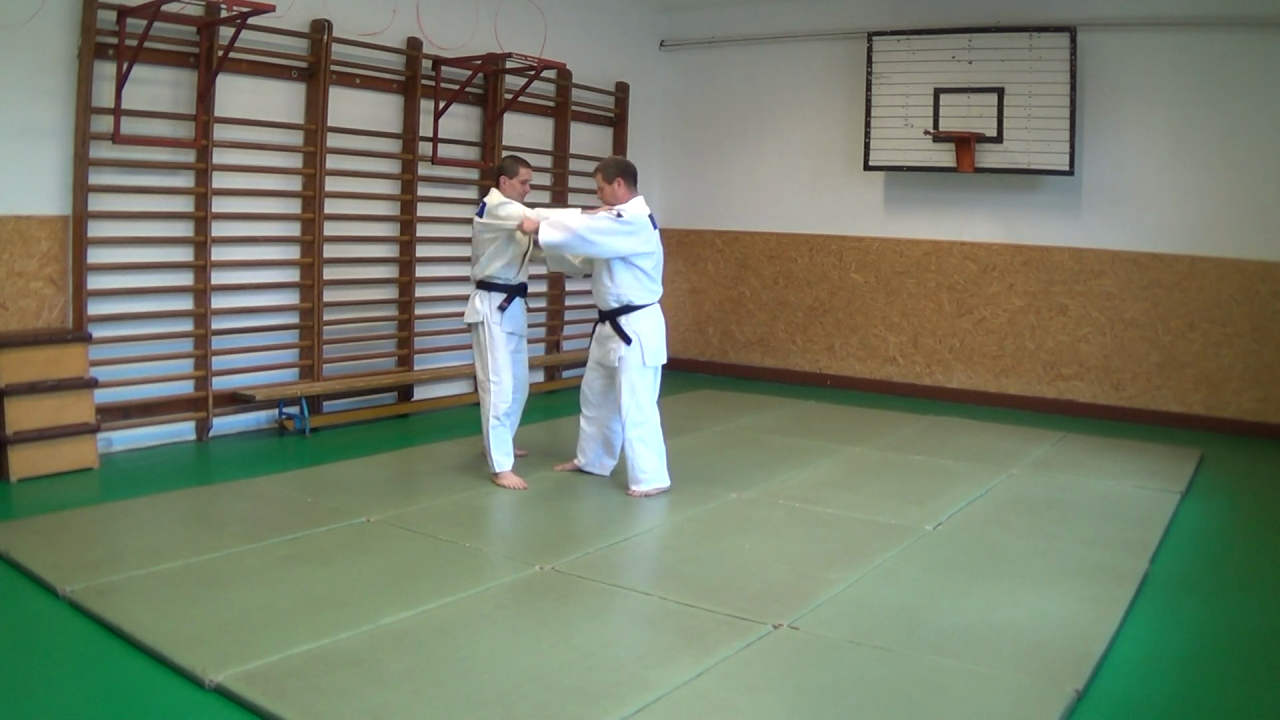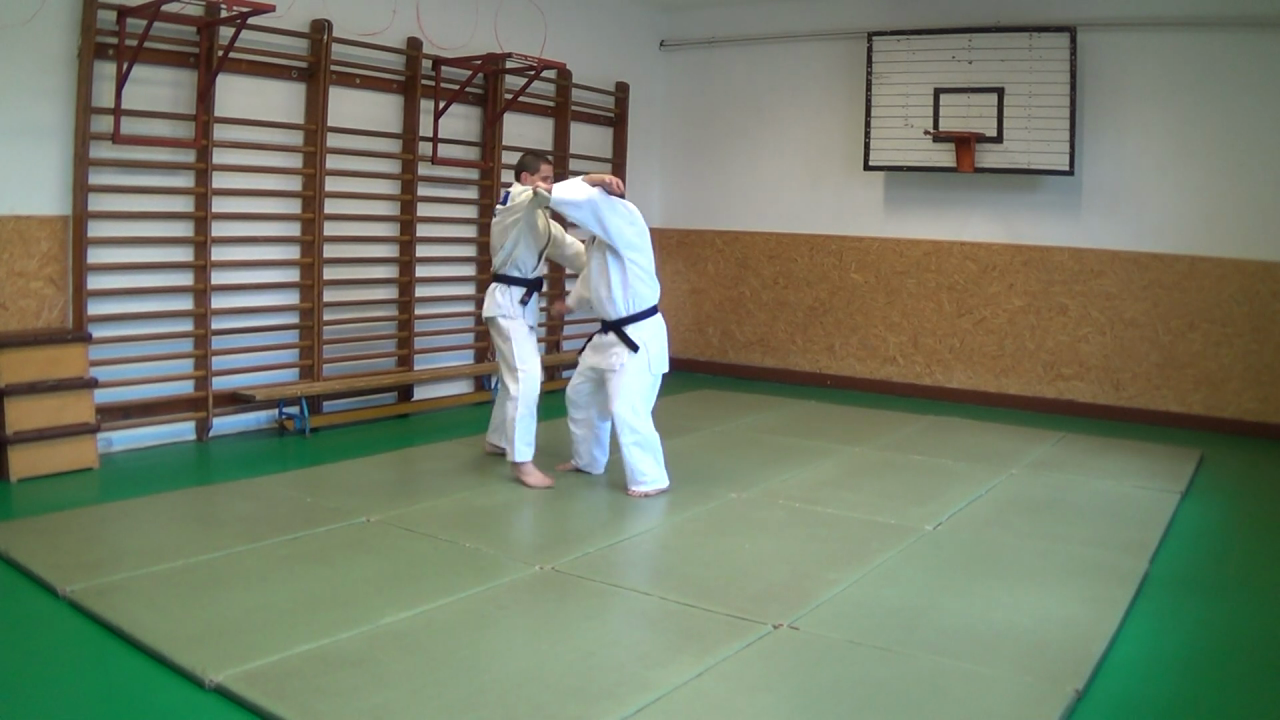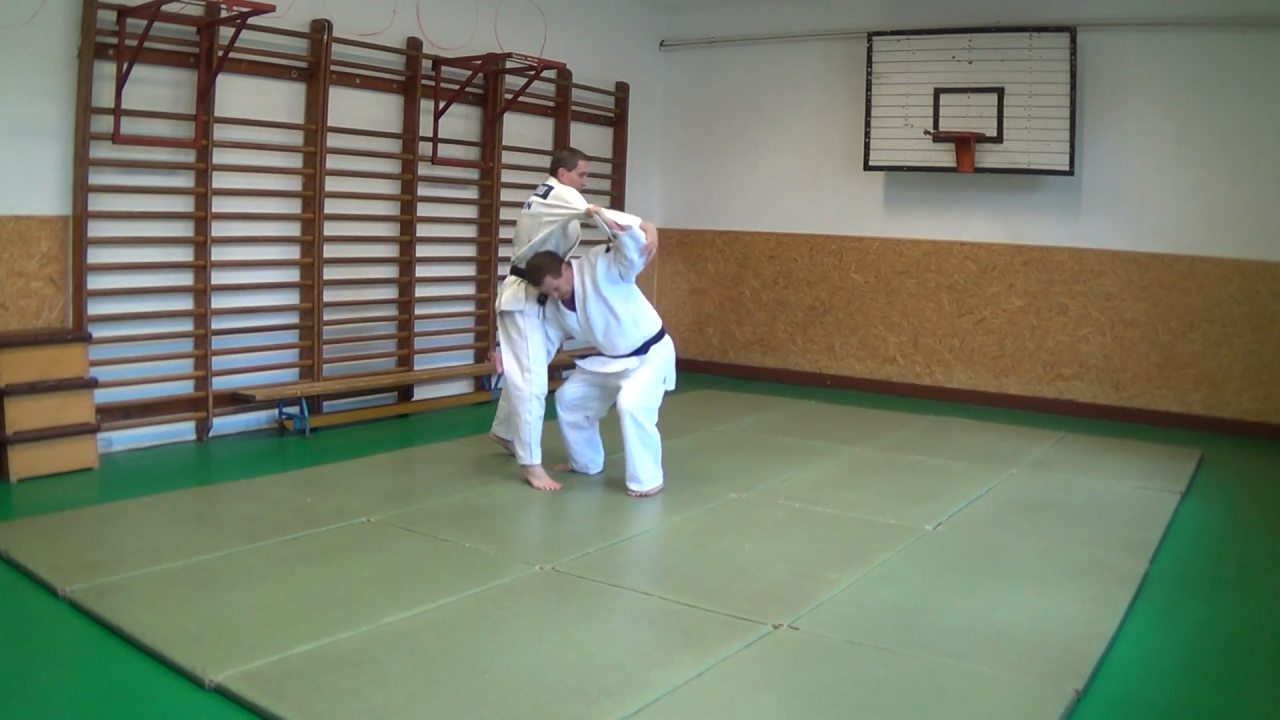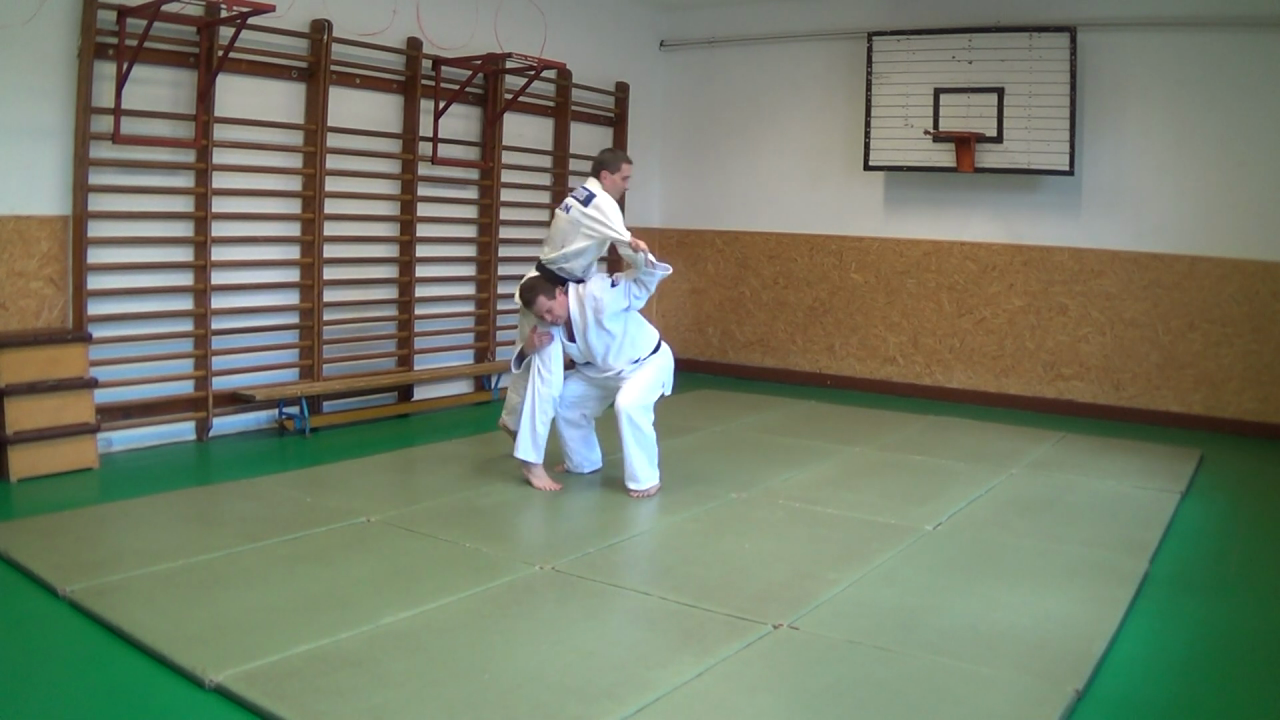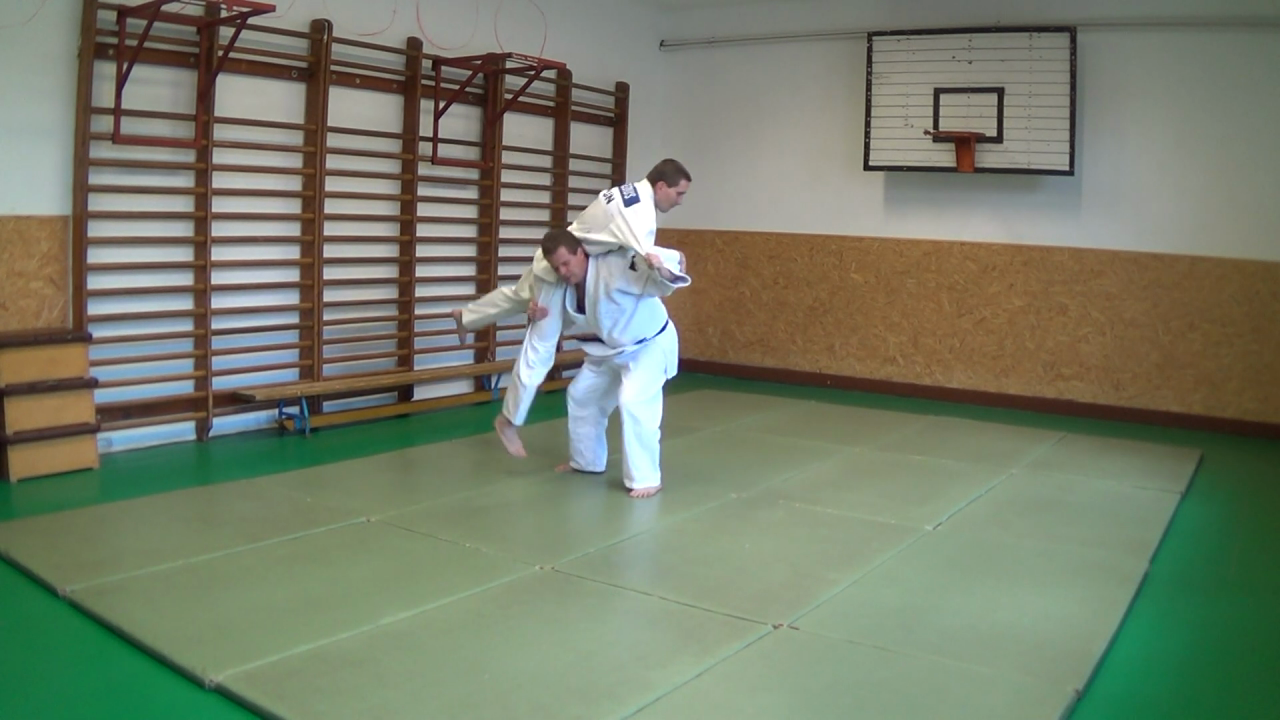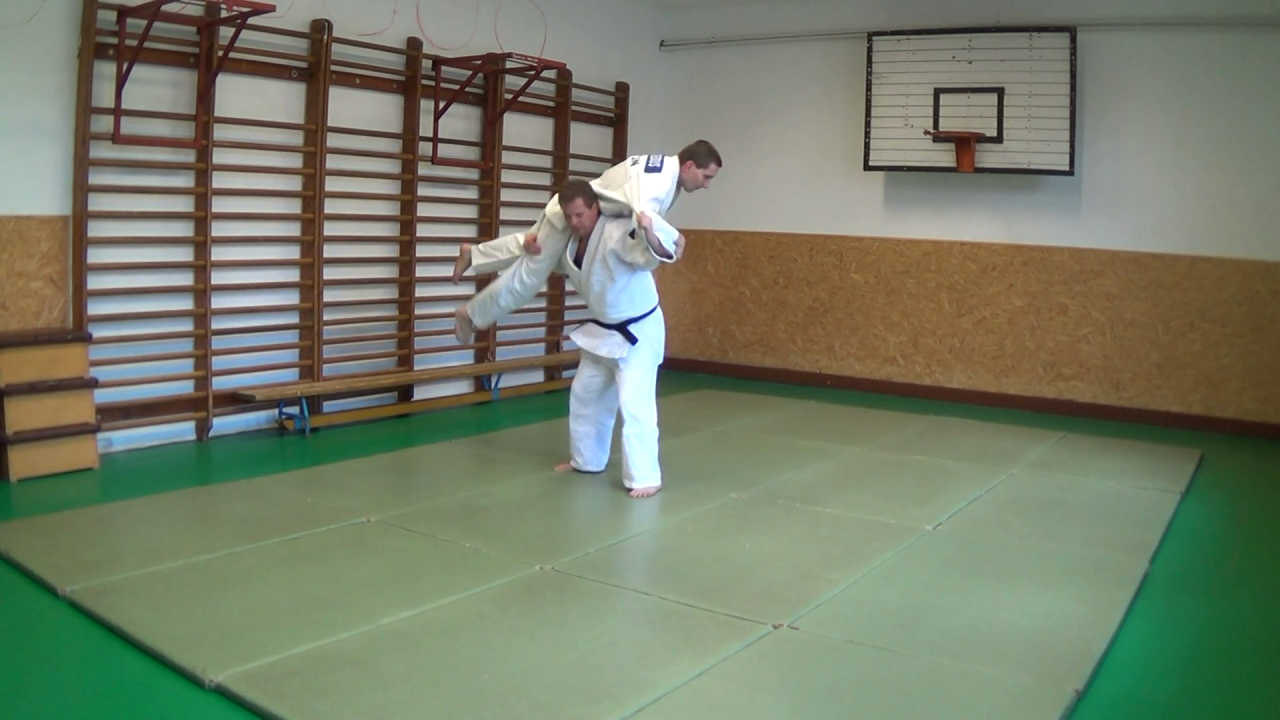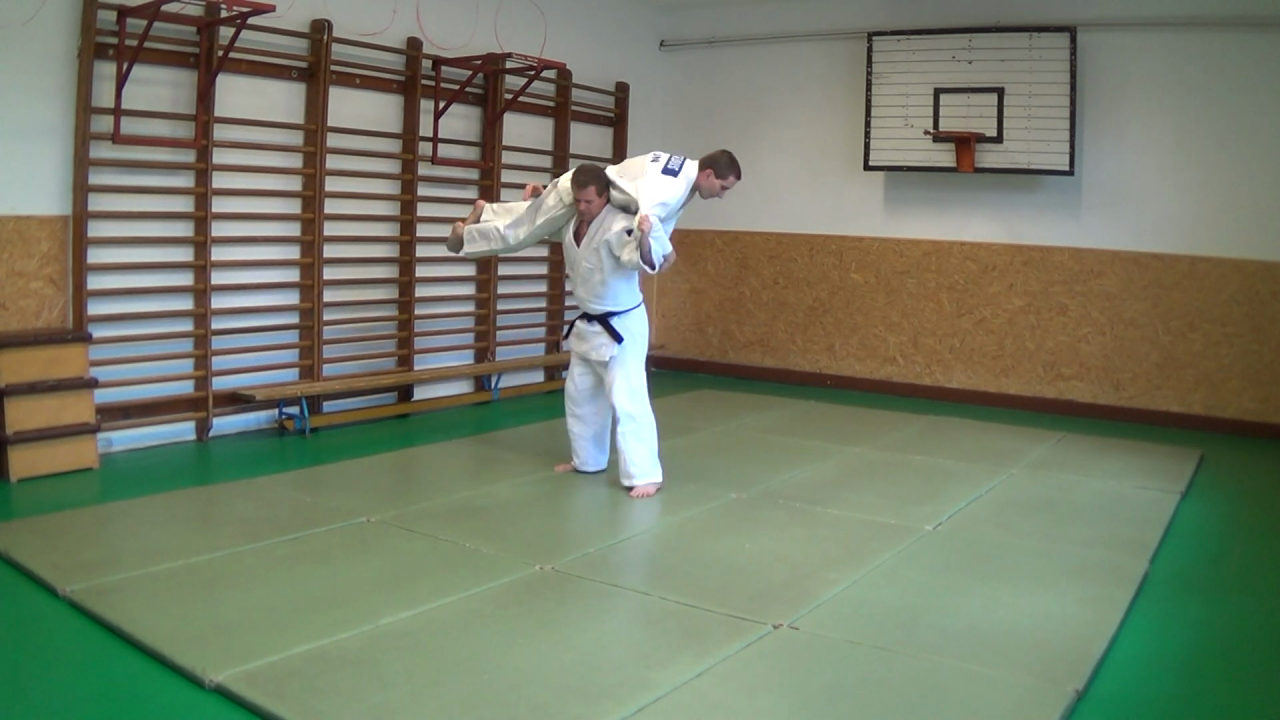
dt=0.3s
person 1, frame 1
left shoulder: (512, 212)
right shoulder: (495, 207)
right elbow: (540, 219)
left hip: (511, 306)
right hip: (492, 307)
left knee: (517, 383)
right knee: (498, 386)
left ankle: (500, 443)
right ankle: (500, 466)
person 1, frame 2
left shoulder: (535, 210)
right shoulder: (514, 198)
left elbow: (563, 244)
right elbow: (545, 193)
left hip: (524, 301)
right hip: (508, 301)
left knee: (514, 375)
right knee: (526, 378)
left ankle: (500, 439)
right ankle: (522, 461)
person 1, frame 3
left shoulder: (547, 197)
right shoulder: (556, 194)
left elbow: (562, 246)
right elbow: (593, 211)
left hip: (536, 295)
right hip: (524, 297)
left knee: (520, 371)
right knee: (531, 378)
left ankle: (503, 432)
right ankle: (530, 463)
person 1, frame 4
left shoulder: (583, 198)
right shoulder: (599, 203)
right elbow: (627, 245)
left knee: (531, 364)
right knee: (548, 380)
left ankle: (512, 419)
right ankle: (532, 461)
person 1, frame 5
left shoulder: (633, 194)
right shoulder: (639, 210)
right elbow: (647, 257)
right hip: (558, 268)
left knee: (519, 297)
right knee: (540, 348)
left ankle: (467, 316)
right ankle: (510, 420)
person 1, frame 6
left shoulder: (672, 179)
right shoulder: (656, 176)
right elbow: (644, 213)
left knee: (525, 248)
right knee: (528, 275)
left ankle: (473, 255)
right ankle: (470, 315)
person 1, frame 7
left shoulder: (687, 180)
right shoulder: (671, 183)
left elbow: (666, 217)
right elbow: (648, 214)
right wrist: (661, 251)
left knee: (531, 219)
right knee: (523, 230)
left ankle: (485, 212)
right ankle: (465, 235)
person 2, frame 1
left shoulder: (632, 221)
right shoulder: (625, 218)
left elbow: (581, 233)
right elbow: (584, 256)
left wrist: (540, 229)
right wrist: (547, 237)
left hip: (635, 327)
right hip: (614, 325)
left knee: (635, 405)
right knee: (597, 395)
left ankle: (651, 478)
right ankle: (592, 460)
person 2, frame 2
left shoulder: (624, 219)
right shoulder: (597, 236)
left elbow: (593, 199)
left wrist: (554, 192)
right wrist: (571, 302)
left hip: (639, 337)
right hip: (608, 335)
left knee: (625, 409)
right knee: (580, 395)
left ankle: (650, 479)
right ankle: (588, 461)
person 2, frame 3
left shoulder: (600, 264)
right shoulder: (556, 303)
left elbow: (633, 246)
left wrist: (607, 218)
left hip: (650, 353)
right hip: (609, 358)
left knee: (632, 405)
right knee: (569, 398)
left ankle: (646, 479)
right ankle: (586, 462)
person 2, frame 4
left shoulder: (595, 294)
right shoulder: (548, 327)
left elbow: (642, 281)
left wrist: (642, 257)
left hip: (647, 362)
left knee: (630, 405)
right knee: (566, 399)
left ankle: (645, 479)
right ankle: (584, 462)
person 2, frame 5
left shoulder: (614, 266)
right shoulder: (565, 285)
left elbow: (659, 280)
right elbow: (560, 314)
left wrist: (660, 266)
right wrist: (541, 314)
left hip: (652, 343)
right hip: (611, 348)
left knee: (634, 403)
right knee: (581, 394)
left ankle: (645, 478)
right ankle: (586, 461)
person 2, frame 6
left shoulder: (619, 233)
right shoulder: (572, 241)
left elbow: (654, 252)
right elbow: (550, 265)
left wrist: (648, 230)
left hip: (639, 331)
right hip: (601, 330)
left knee: (634, 402)
right knee: (585, 394)
left ankle: (644, 477)
right ankle: (586, 460)
person 2, frame 7
left shoulder: (619, 225)
right shoulder: (570, 222)
left elbow: (641, 259)
left wrist: (643, 242)
left hip: (622, 325)
right hip: (588, 325)
left knee: (626, 399)
right knee: (580, 395)
left ankle: (645, 474)
right ankle: (587, 459)
